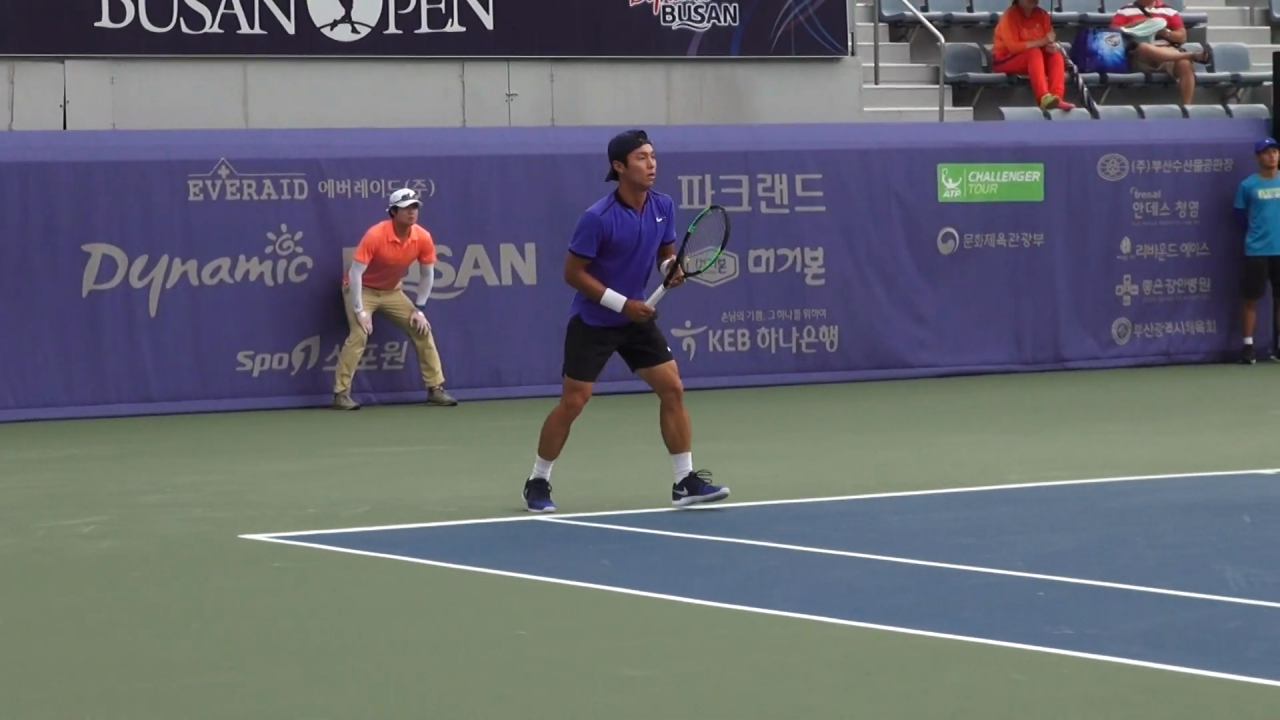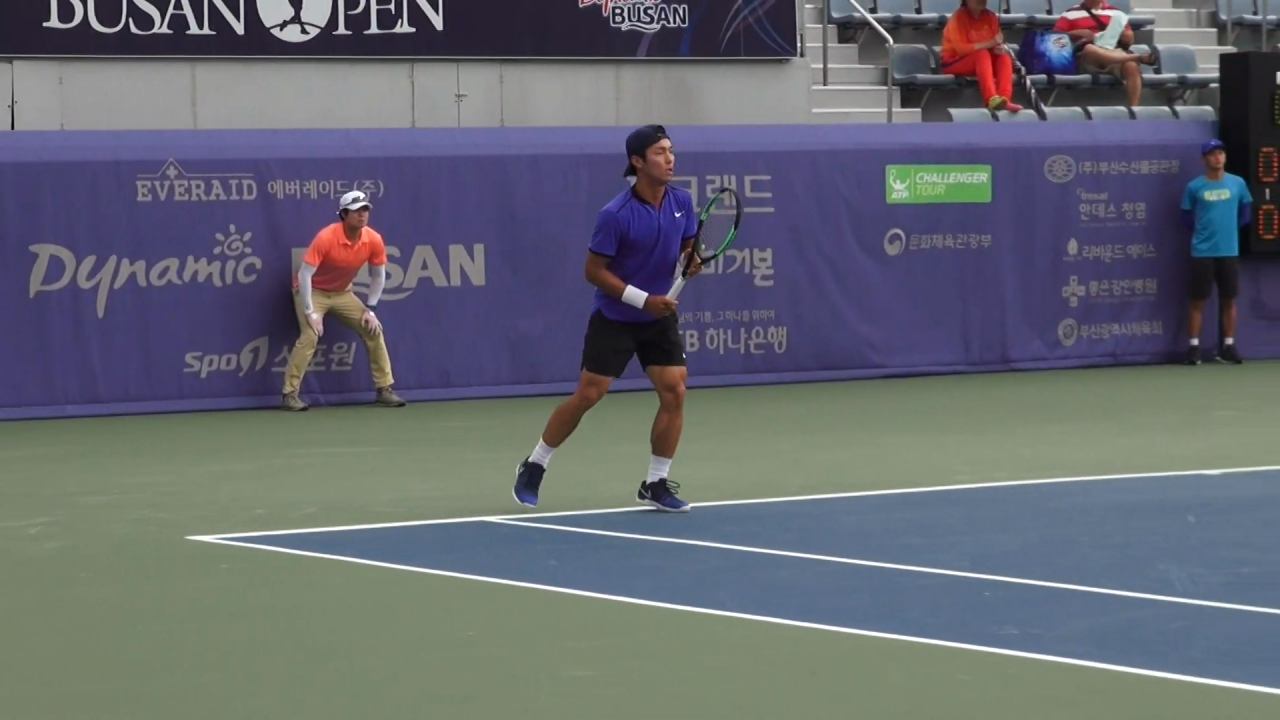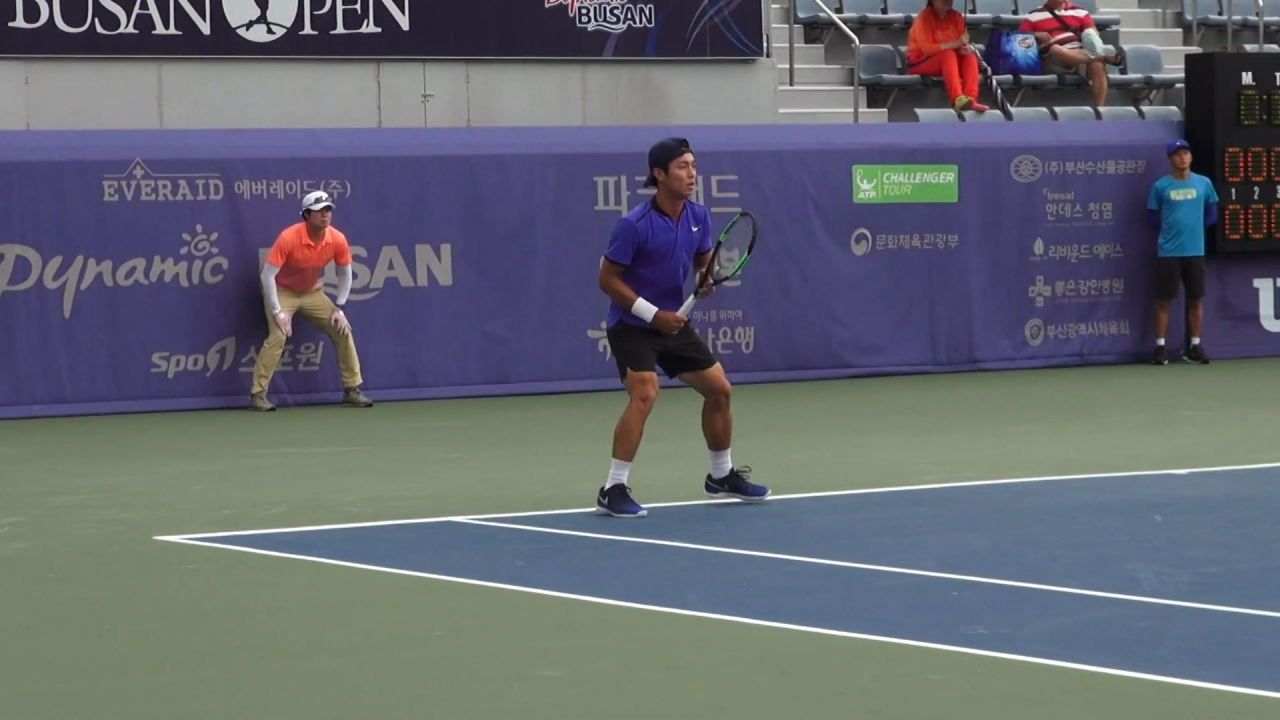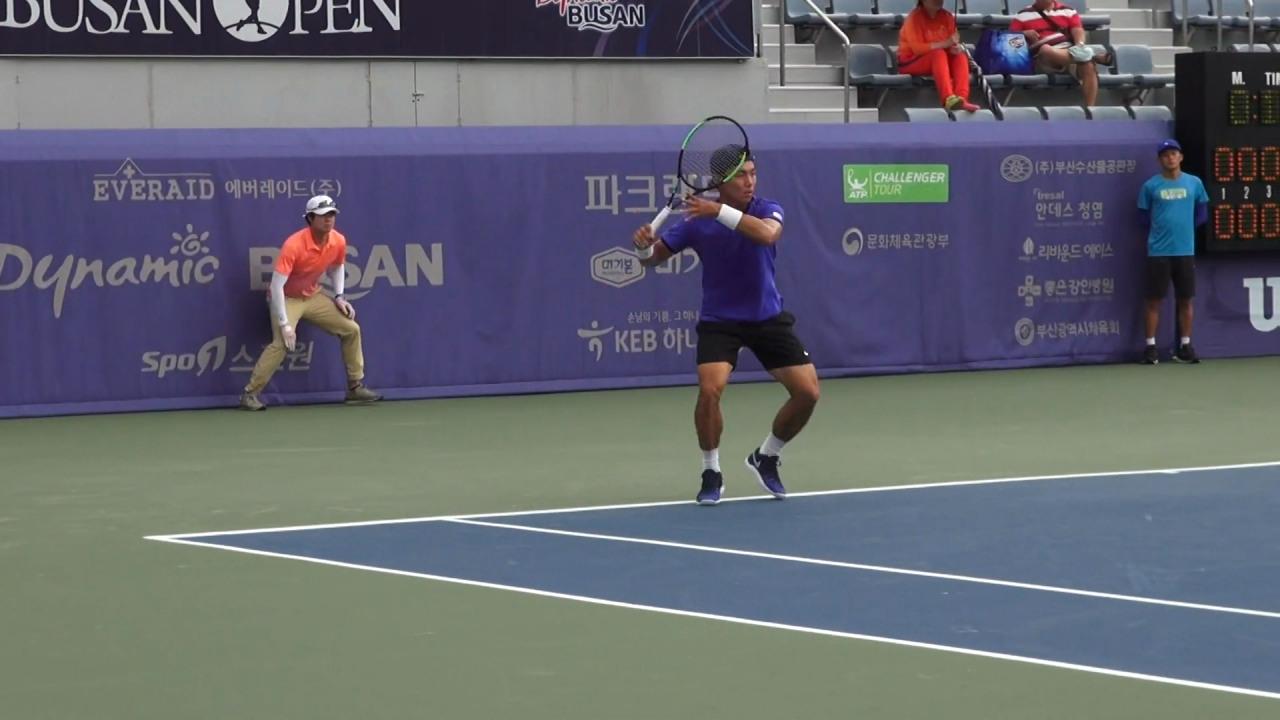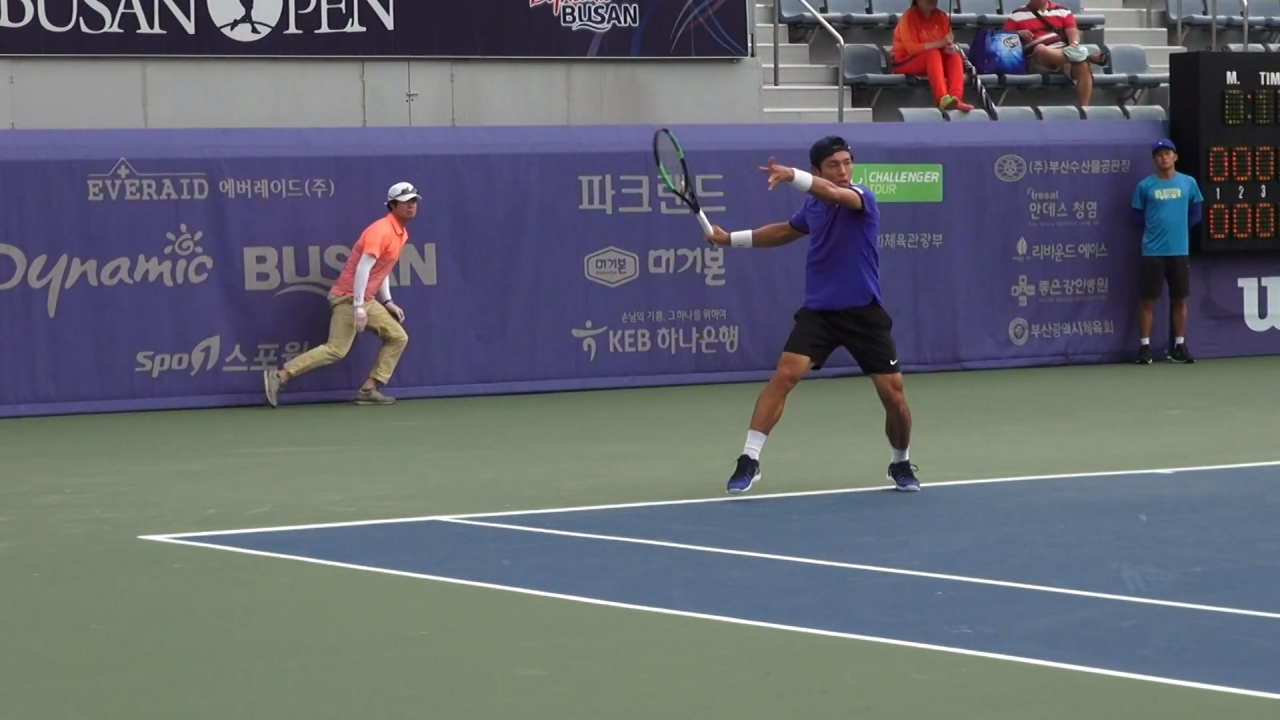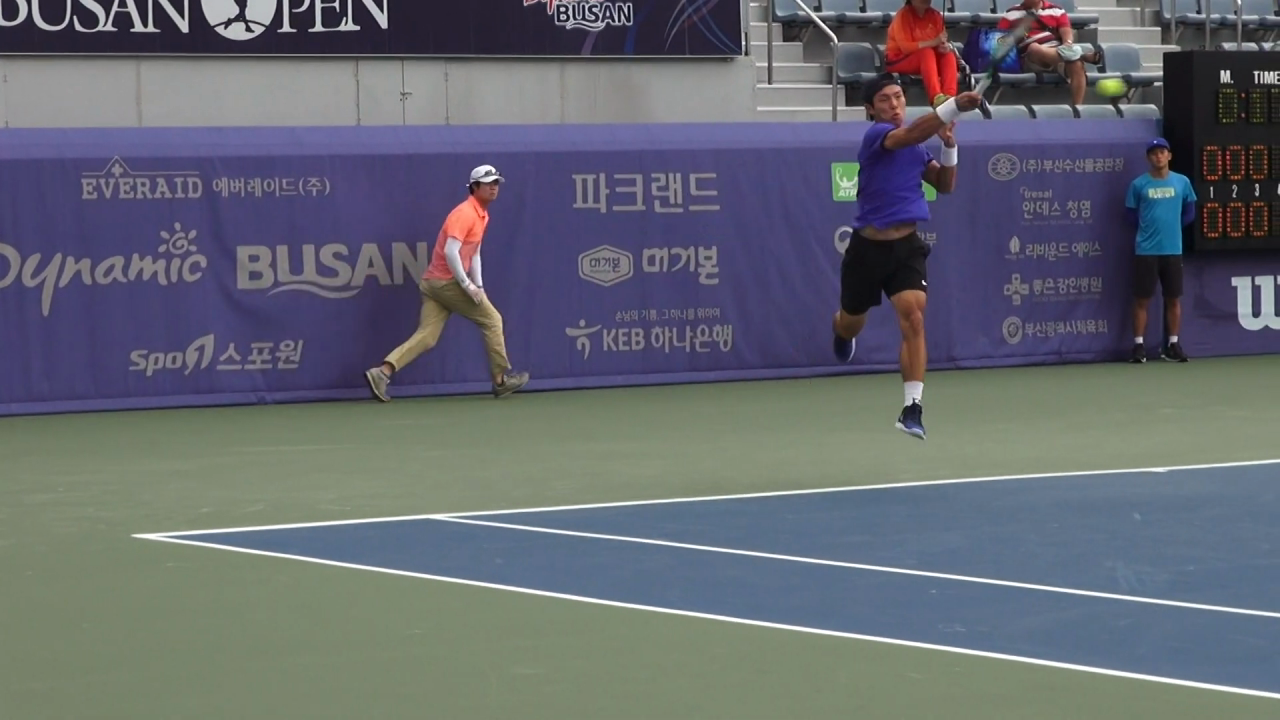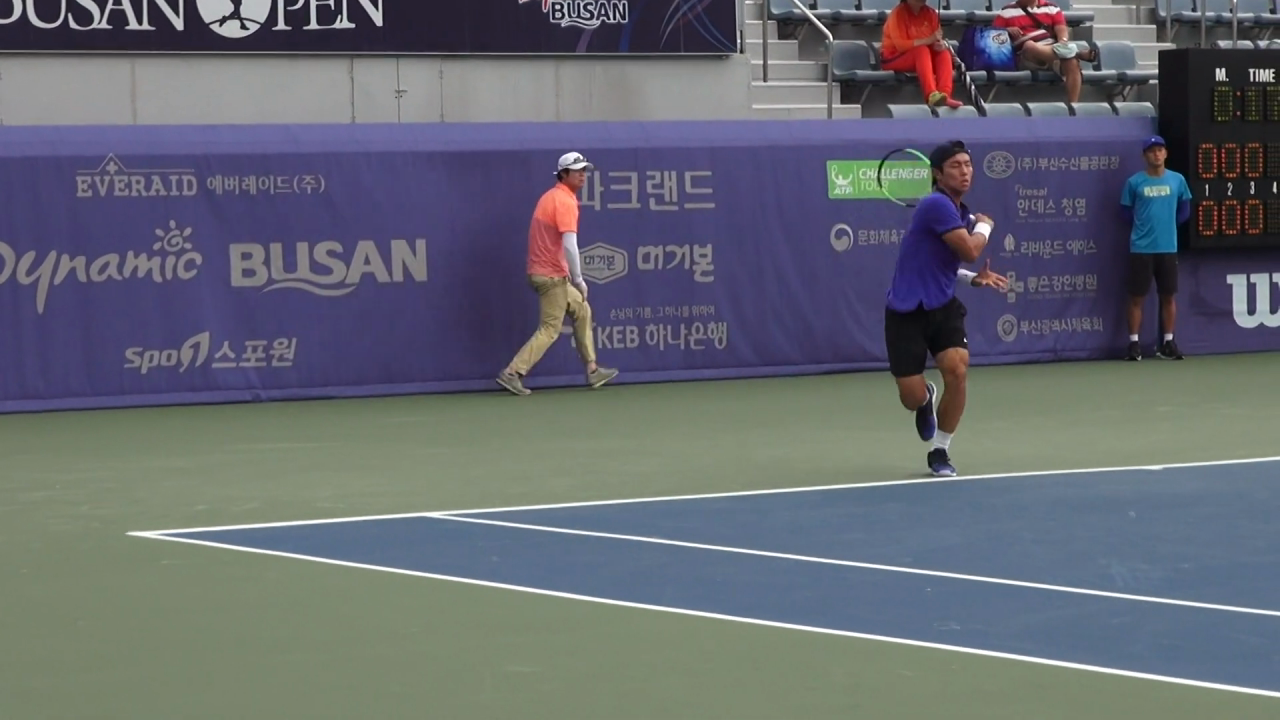
dt=0.3s
person 1, frame 1
left shoulder: (663, 206)
right shoulder: (597, 217)
left elbow: (665, 253)
right elbow: (573, 272)
left wrist: (672, 269)
right wrist: (622, 303)
left hip: (637, 318)
right hip: (593, 321)
left knee: (673, 390)
right knee: (573, 403)
left ankle: (686, 481)
right ankle: (537, 482)
person 1, frame 2
left shoulder: (682, 202)
right shoulder: (613, 214)
left elbow: (687, 247)
right elbow: (592, 271)
left wrist: (692, 263)
right wrist: (641, 299)
left hip: (657, 314)
right hip: (612, 314)
left knee: (675, 393)
right knee: (587, 397)
left ankle: (656, 483)
right ankle: (533, 466)
person 1, frame 3
left shoulder: (699, 217)
right shoulder: (633, 225)
left elbow: (704, 263)
right elbow: (607, 279)
right wrist: (652, 313)
left hip: (674, 322)
right hip: (632, 325)
left knee: (720, 390)
right knee: (645, 396)
left ankle: (722, 476)
right ankle: (614, 489)
person 1, frame 4
left shoulder: (768, 209)
right shoulder: (696, 223)
left elbow: (768, 236)
right elbow: (652, 257)
left wrist: (721, 211)
right wrist: (644, 244)
left hip: (768, 318)
right hip: (718, 322)
left knee: (808, 392)
right knee: (710, 389)
left ankle: (766, 456)
right ankle: (711, 472)
person 1, frame 5
left shoulder: (863, 199)
right shoulder: (812, 208)
left elbow: (838, 194)
right elbow: (783, 232)
left wrist: (792, 175)
right wrist: (729, 238)
left hip: (863, 313)
right hip: (818, 312)
left knee: (893, 395)
right knee: (783, 377)
left ankle: (900, 464)
right ankle: (749, 461)
person 1, frame 6
left shoulder: (916, 147)
right shoulder: (875, 137)
left elbow: (945, 184)
right elbow: (910, 133)
left wrist: (950, 147)
right wrist: (953, 105)
left hip: (906, 246)
right hip: (869, 247)
left knee: (912, 317)
right knee: (849, 326)
left ankle: (912, 408)
right ankle: (844, 333)
person 1, frame 7
left shoulder: (962, 215)
right shoulder: (936, 205)
right elbow: (970, 251)
left wrist: (977, 277)
right wrist: (985, 226)
left hip: (943, 308)
right hip: (907, 311)
left knee: (957, 371)
right knee: (911, 398)
left ankle: (939, 452)
right ankle: (925, 397)
person 2, frame 1
right shoulder: (1248, 185)
right elbow: (1241, 214)
right wrist: (1256, 229)
right hip: (1256, 250)
right knee: (1251, 299)
right ankle: (1248, 344)
person 2, frame 2
left shoulder: (1238, 183)
right shoulder: (1194, 186)
left elbow: (1245, 213)
right elbow: (1188, 216)
left wrist: (1228, 228)
right wrist: (1205, 230)
left hip: (1229, 251)
right hip: (1202, 252)
left knee: (1229, 300)
right knee: (1198, 301)
left ankle: (1228, 346)
right ankle: (1194, 346)
person 2, frame 3
left shoulder: (1204, 183)
right shoulder: (1160, 186)
left elbow: (1211, 213)
right elbow: (1154, 216)
left wrist: (1194, 228)
right wrist: (1171, 229)
left hip: (1195, 251)
right hip: (1168, 252)
left knee: (1195, 300)
right knee: (1164, 301)
left ankle: (1195, 346)
right ankle: (1160, 346)
person 2, frame 4
left shoulder: (1194, 183)
right shoulder: (1150, 186)
left elbow: (1202, 213)
right elbow: (1144, 215)
left wrist: (1184, 227)
right wrist: (1161, 229)
left hip: (1185, 251)
right hip: (1158, 252)
left knee: (1185, 300)
right knee: (1154, 300)
left ankle: (1185, 346)
right ankle: (1151, 346)
person 2, frame 5
left shoulder: (1189, 183)
right shoulder: (1145, 185)
left elbow: (1196, 213)
right elbow: (1138, 215)
left wrist: (1178, 227)
right wrist: (1155, 229)
left hip: (1179, 250)
right hip: (1152, 251)
left knee: (1180, 300)
right knee: (1148, 300)
left ankle: (1179, 345)
right ankle: (1145, 346)
person 2, frame 6
left shoulder: (1182, 182)
right shoulder: (1138, 184)
left elbow: (1189, 212)
right elbow: (1132, 214)
left wrist: (1171, 226)
right wrist: (1148, 228)
left hip: (1173, 249)
right hip: (1146, 250)
left knee: (1173, 298)
right knee: (1142, 299)
left ankle: (1173, 345)
right ankle: (1138, 345)
person 2, frame 7
left shoulder: (1178, 180)
right shoulder: (1134, 182)
left elbow: (1184, 211)
right elbow: (1127, 211)
left wrist: (1167, 224)
right wrist: (1144, 226)
left hip: (1168, 248)
right hip: (1141, 248)
left knee: (1168, 296)
right knee: (1137, 297)
left ankle: (1168, 342)
right ankle: (1134, 343)
person 3, frame 1
left shoulder: (424, 238)
right shoulder: (375, 235)
left elbow: (427, 275)
right elbow: (355, 273)
left wrist: (419, 309)
right wrist: (359, 311)
left hip: (392, 291)
right hip: (362, 289)
left knee: (422, 330)
right knee: (359, 334)
left ankle: (435, 389)
right ankle: (341, 393)
person 3, frame 2
left shoulder: (374, 240)
right shoulder: (326, 238)
left elbow: (379, 276)
right elbow: (304, 275)
left wrist: (370, 309)
right wrist: (310, 313)
left hip: (343, 292)
right hip: (312, 291)
left knee: (373, 330)
right knee: (310, 336)
left ankle: (384, 389)
right ankle: (289, 393)
person 3, frame 3
left shoulder: (337, 239)
right shoulder: (288, 237)
left elbow: (345, 274)
right elbow: (267, 275)
left wrist: (339, 308)
right wrist: (278, 312)
left hip: (312, 292)
right hip: (282, 291)
left knee: (343, 331)
right knee: (278, 336)
left ankle: (352, 389)
right ankle: (258, 394)
person 3, frame 4
left shoulder: (339, 241)
right shoulder: (294, 244)
left elbow: (337, 267)
right elbow: (277, 286)
left wrist: (339, 296)
right wrist: (284, 324)
left hip: (313, 296)
right hip: (286, 298)
left knee: (351, 329)
right knee: (282, 343)
left ankle: (355, 387)
right ankle: (250, 393)
person 3, frame 5
left shoulder: (403, 234)
right shoulder: (381, 230)
right elbow: (363, 267)
left wrist: (387, 302)
right wrist: (358, 306)
left hip: (368, 300)
right hip: (348, 296)
left knee: (398, 337)
right knee: (336, 350)
left ankle: (368, 389)
right ankle: (279, 376)
person 3, frame 6
left shoulder: (481, 214)
right shoulder: (464, 213)
left elbow: (474, 253)
right elbow: (450, 250)
left wrist: (477, 285)
right wrist: (468, 284)
left hip: (434, 282)
right hip: (445, 281)
left knee: (426, 337)
right knee: (492, 320)
left ankle: (381, 372)
right ankle: (501, 380)
person 3, frame 7
left shoulder: (552, 196)
right shoulder: (565, 201)
right elbow: (569, 245)
right wrist: (578, 280)
left hip: (540, 272)
right hip: (551, 275)
left knee: (583, 311)
right knee: (549, 330)
left ankle: (592, 371)
right ankle: (511, 374)
